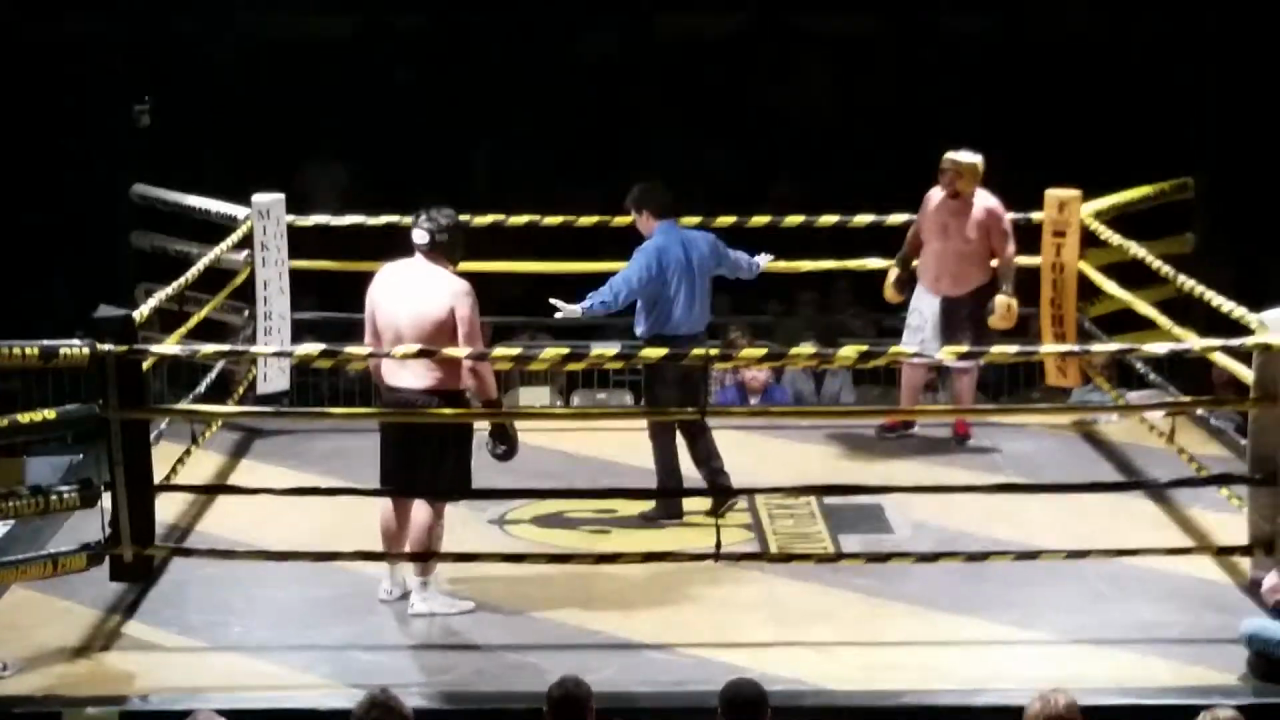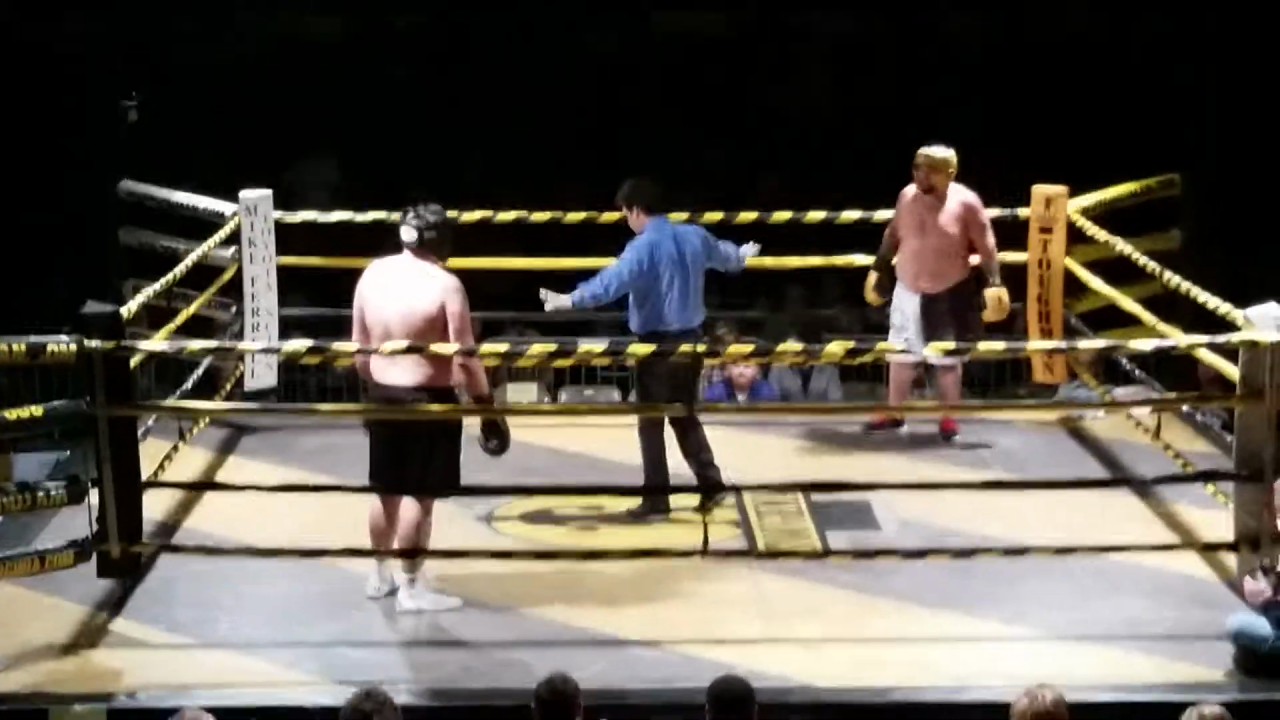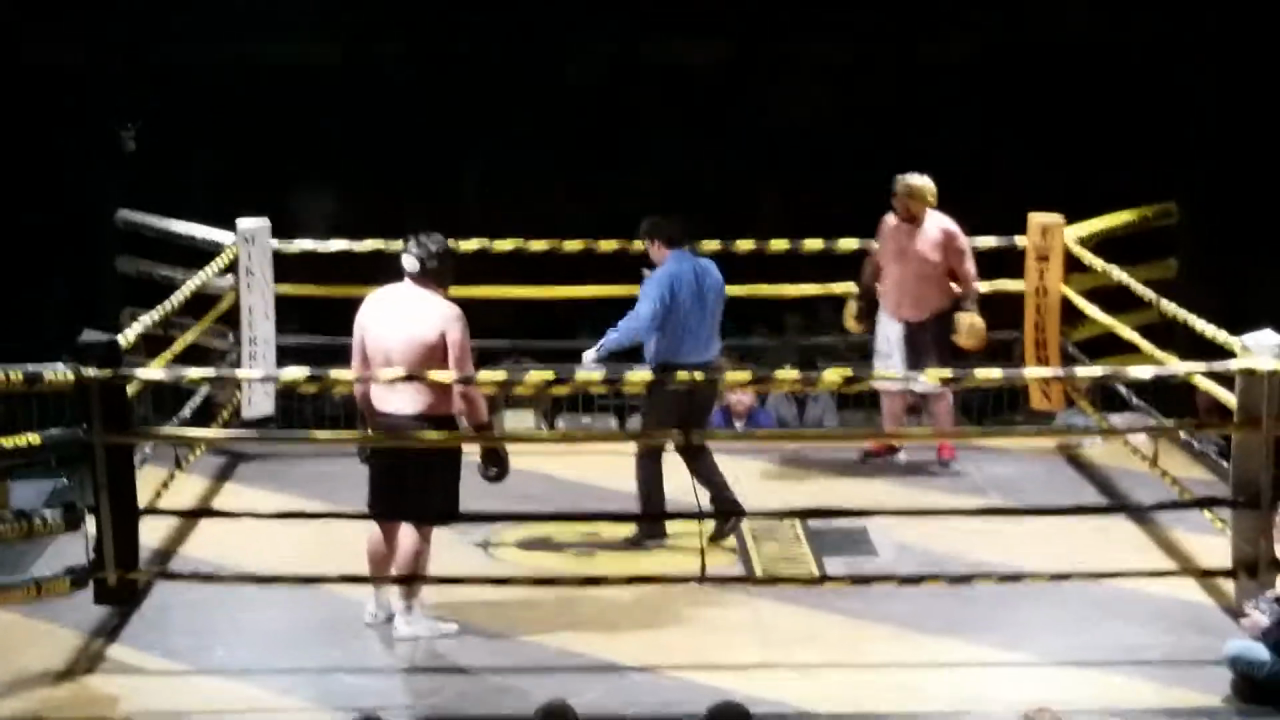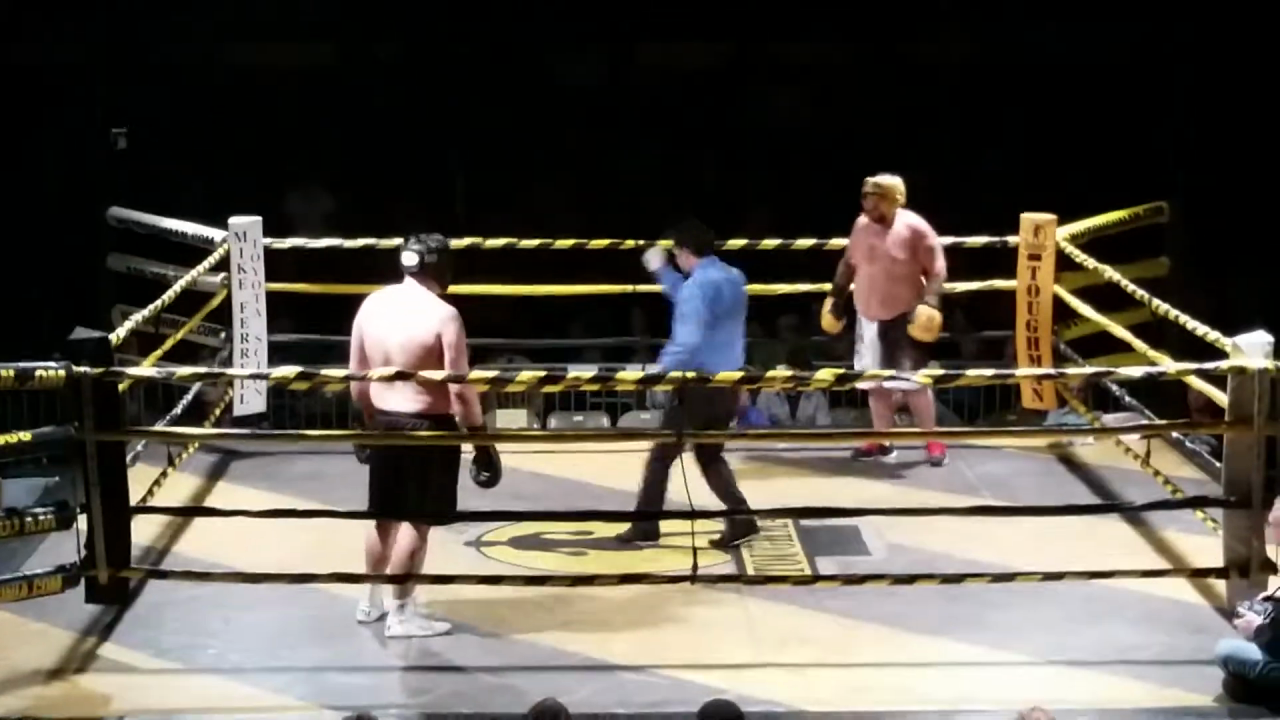
dt=0.2s
person 1, frame 1
left shoulder: (384, 278)
right shoulder: (455, 289)
left elbow: (372, 349)
right elbow: (474, 363)
right wrist: (495, 410)
left hip: (395, 398)
right hip: (439, 403)
left knee: (399, 493)
right knee: (431, 499)
left ankle: (392, 579)
right ankle: (423, 592)
person 1, frame 2
left shoulder: (372, 274)
right shoulder: (445, 285)
left elbow: (360, 347)
right elbow: (465, 358)
right wrist: (486, 406)
left hip: (384, 395)
right hip: (428, 400)
left knee: (387, 490)
right knee: (419, 495)
left ankle: (380, 575)
right ankle: (410, 588)
person 1, frame 3
left shoulder: (372, 304)
right shoulder: (445, 314)
left elbow: (359, 376)
right elbow: (464, 386)
left wrist: (370, 420)
right wrist: (486, 435)
left hip: (385, 424)
right hip: (427, 428)
left knee: (385, 518)
right knee: (417, 523)
left ankle: (378, 602)
right ankle: (407, 615)
person 1, frame 4
left shoulder: (372, 304)
right shoulder: (443, 315)
left elbow: (357, 376)
right elbow: (460, 389)
left wrist: (369, 421)
right wrist: (480, 438)
left hip: (385, 423)
right hip: (427, 428)
left knee: (385, 516)
right knee: (416, 522)
left ankle: (372, 601)
right ankle: (401, 614)
person 2, frame 1
left shoulder: (652, 251)
right shoulder: (703, 242)
left elbow: (623, 288)
right elbow: (734, 262)
left wrist: (581, 308)
right wrist: (755, 265)
left hip: (663, 348)
right hip: (696, 344)
left knee: (662, 427)
right knee: (694, 421)
left ankle: (669, 504)
right ankle: (721, 489)
person 2, frame 2
left shoulder: (644, 246)
right shoulder: (694, 236)
left elbow: (614, 280)
right elbow: (724, 254)
left wrist: (571, 299)
right wrist: (742, 255)
left hip: (658, 344)
right hip: (690, 339)
left knee: (651, 423)
right knee: (685, 416)
left ankle: (656, 500)
right ankle: (711, 483)
person 2, frame 3
left shoulder: (663, 279)
right shoulder: (710, 271)
left elbow: (640, 322)
left wrist: (599, 349)
left hip: (671, 376)
right hip: (705, 372)
left knee: (649, 451)
right knee: (692, 445)
left ankle: (652, 527)
right ankle: (727, 507)
person 2, frame 4
left shoulder: (698, 285)
right shoulder: (735, 278)
left elbow: (689, 339)
left wrist: (663, 369)
right wrist: (661, 271)
left hip: (698, 385)
right hip: (729, 384)
left knee: (662, 455)
right knee: (710, 455)
left ankle: (645, 526)
right ankle: (741, 520)
person 3, frame 1
left shoulder: (989, 208)
right shoulder: (933, 197)
left elbow: (1006, 252)
right elbow: (917, 232)
left wrist: (1005, 289)
right wrist: (902, 264)
left hip: (969, 297)
right hip: (927, 292)
left knee: (963, 360)
left ankle: (962, 420)
right ankle: (905, 417)
person 3, frame 2
left shoulder: (965, 202)
right shoulder: (908, 195)
left elbow: (985, 245)
right elbow: (894, 232)
left wrist: (993, 282)
right wrist: (881, 266)
left hip: (949, 292)
right hip: (907, 290)
left knee: (947, 358)
right knee: (900, 354)
left ankle: (949, 416)
right ankle: (894, 414)
person 3, frame 3
left shoulder: (944, 230)
right shoulder: (888, 224)
left elbow: (966, 272)
right elbow: (875, 262)
left wrist: (968, 308)
right wrist: (863, 296)
left hip: (931, 319)
right hip: (891, 318)
left knee: (935, 383)
right knee: (889, 382)
left ankle: (945, 443)
right ankle: (891, 442)
person 3, frame 4
left shoulder: (914, 228)
right shoulder: (861, 225)
left elbow: (937, 269)
right elbow: (848, 263)
left wrist: (929, 302)
right wrist: (836, 295)
left hip: (904, 317)
right hip: (868, 317)
left knee: (912, 379)
right knee: (873, 381)
left ankle: (932, 439)
right ankle: (882, 440)
